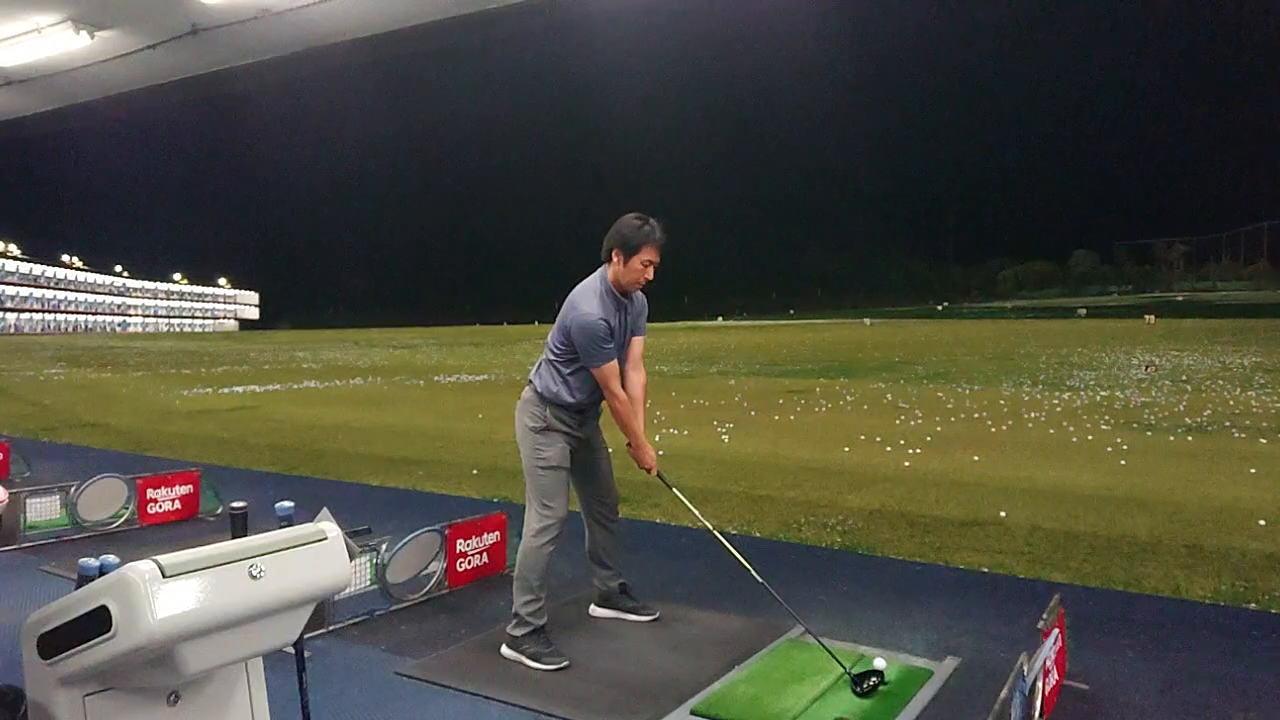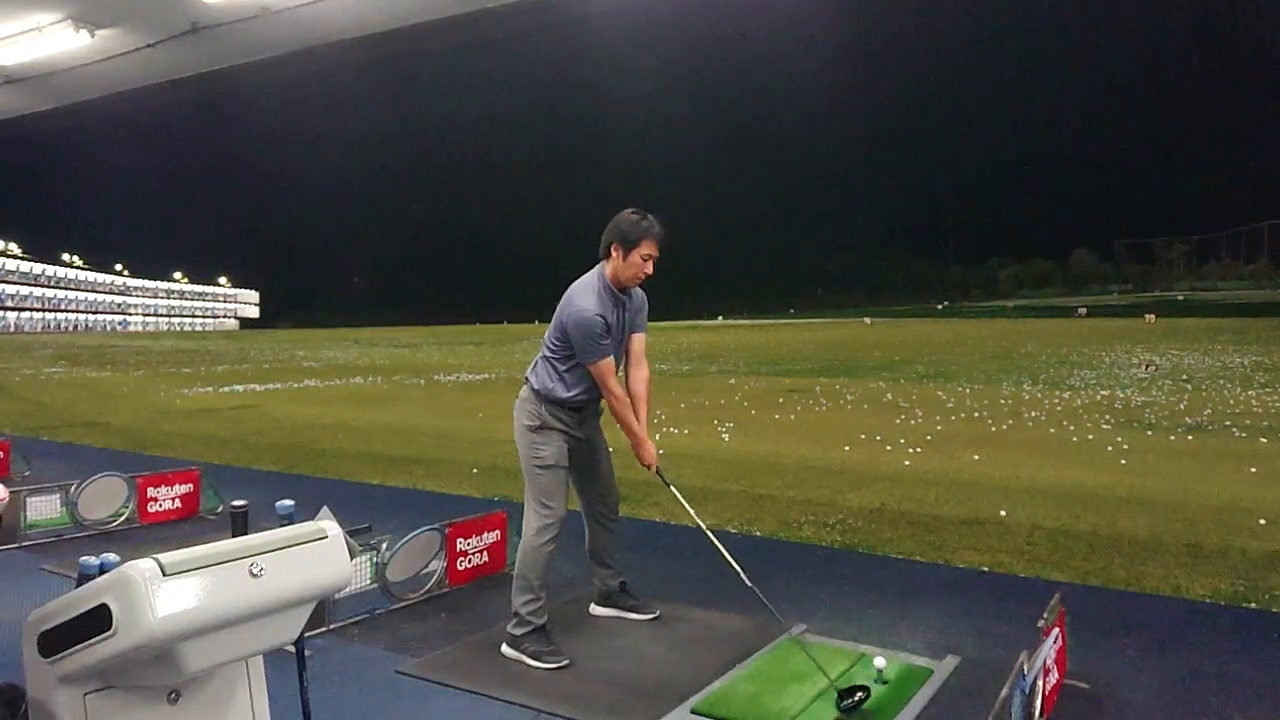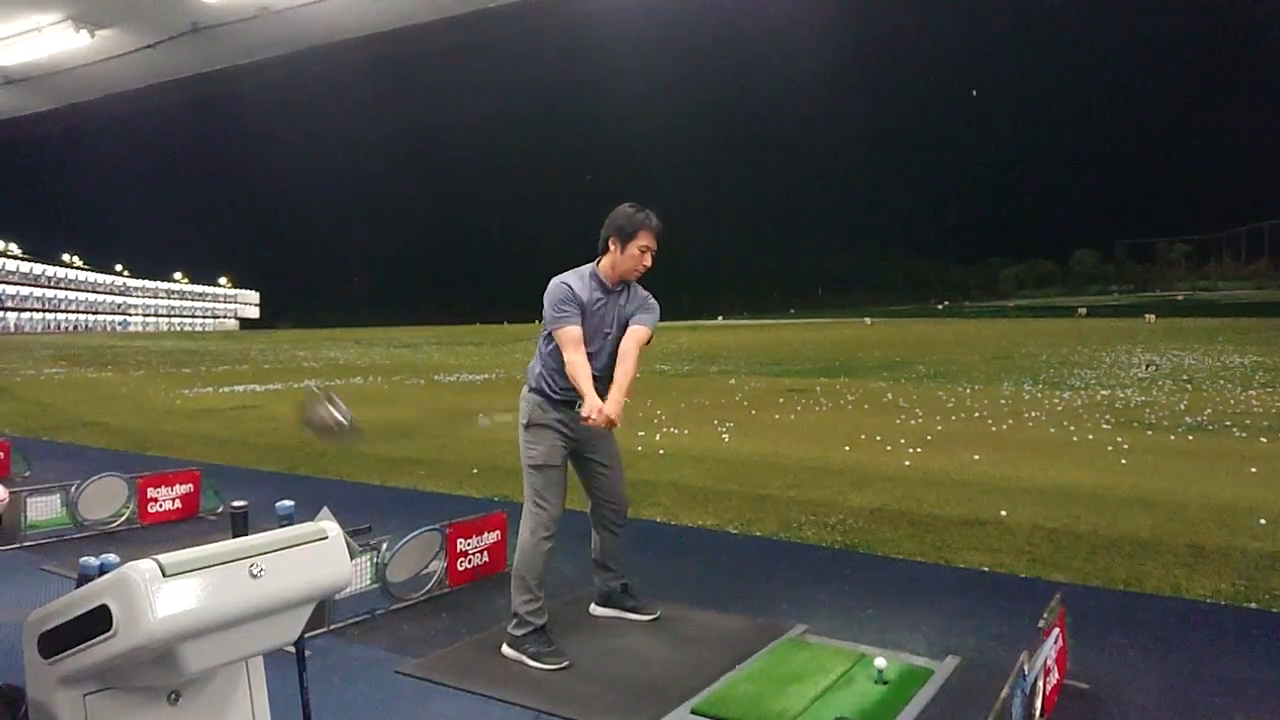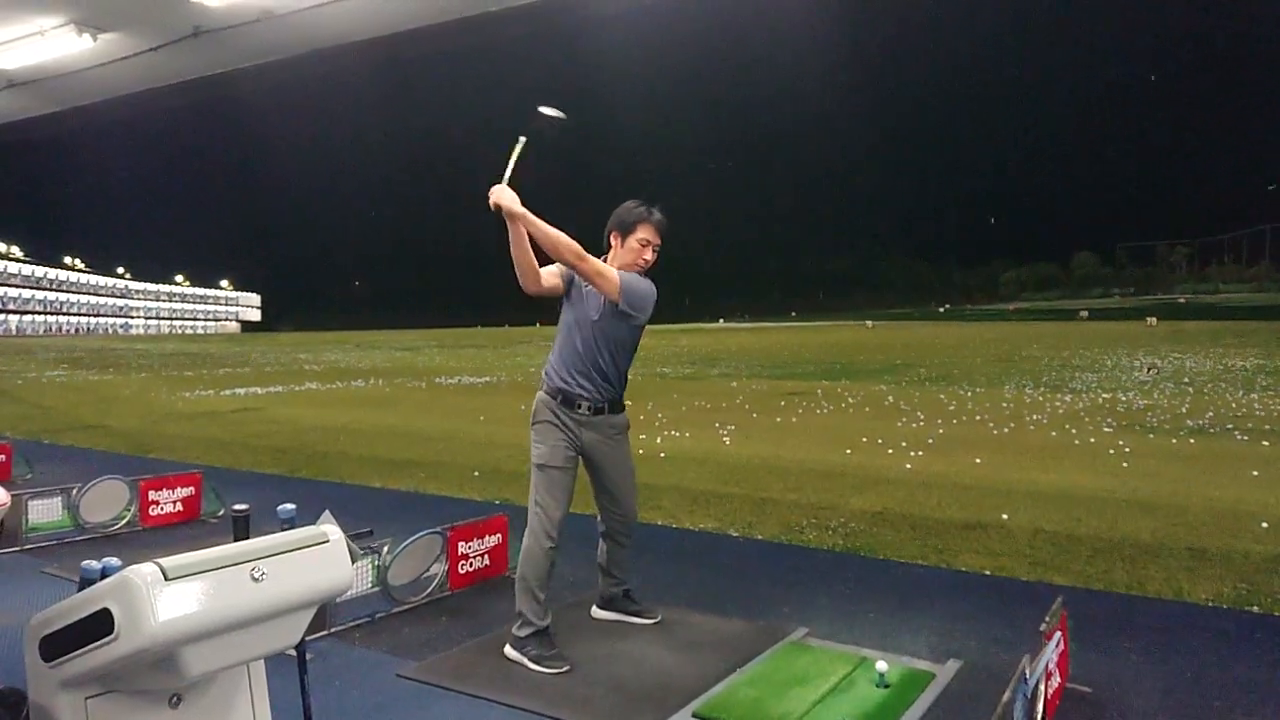
dt=1s
person 1, frame 1
left shoulder: (636, 301)
right shoulder: (588, 313)
left elbow: (634, 371)
right elbow: (613, 390)
left wrist: (640, 435)
right wrist: (639, 445)
left hip: (583, 416)
right hip: (547, 417)
left knee: (604, 505)
right knee: (547, 518)
left ankle: (610, 594)
right ankle: (522, 632)
person 1, frame 2
left shoulder: (636, 299)
right shoulder: (585, 309)
left elbow: (637, 367)
right elbow: (610, 386)
left wrist: (644, 431)
right wrist: (639, 441)
left hip: (584, 414)
right hip: (545, 414)
left knee: (604, 504)
right knee: (547, 518)
left ankle: (610, 593)
right ankle: (523, 631)
person 1, frame 3
left shoulder: (645, 305)
right shoulder: (566, 287)
left elbow: (629, 353)
right elbow: (572, 352)
left wrist: (613, 404)
right wrist: (587, 397)
left hip: (594, 413)
right hip: (546, 409)
left knee: (613, 505)
right knee: (543, 518)
left ankle: (610, 594)
right ankle: (523, 631)
person 1, frame 4
left shoulder: (642, 293)
right shoulder: (577, 277)
left elbow: (577, 257)
right elbow: (533, 282)
left wrist: (521, 212)
right wrist: (513, 222)
left hip: (608, 419)
right hip: (557, 412)
left knee: (621, 515)
right knee: (545, 523)
left ankle: (612, 596)
right ankle: (526, 633)
